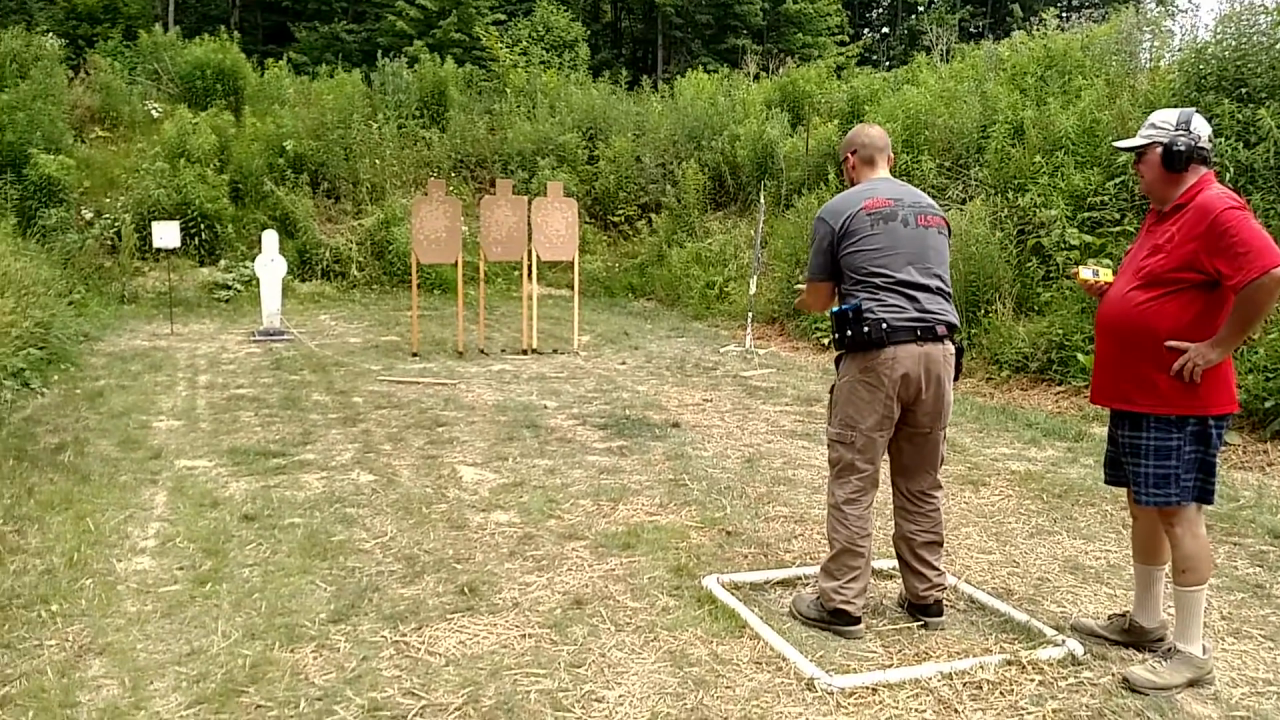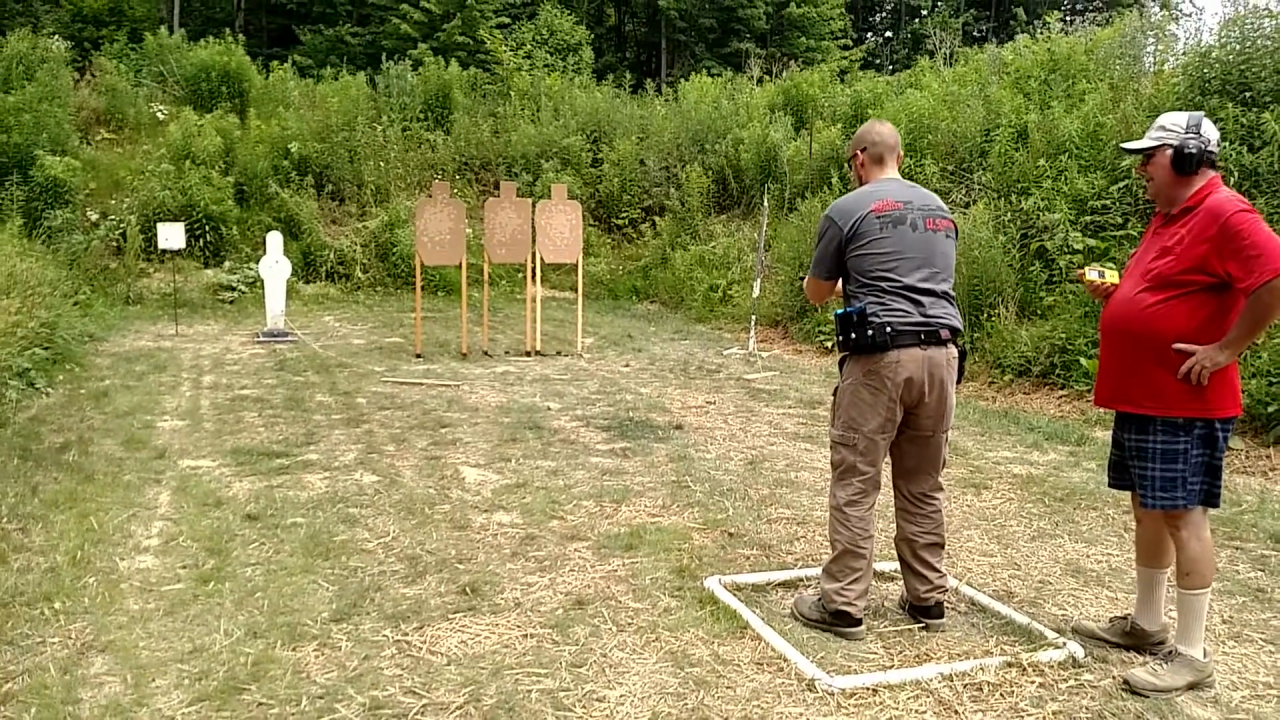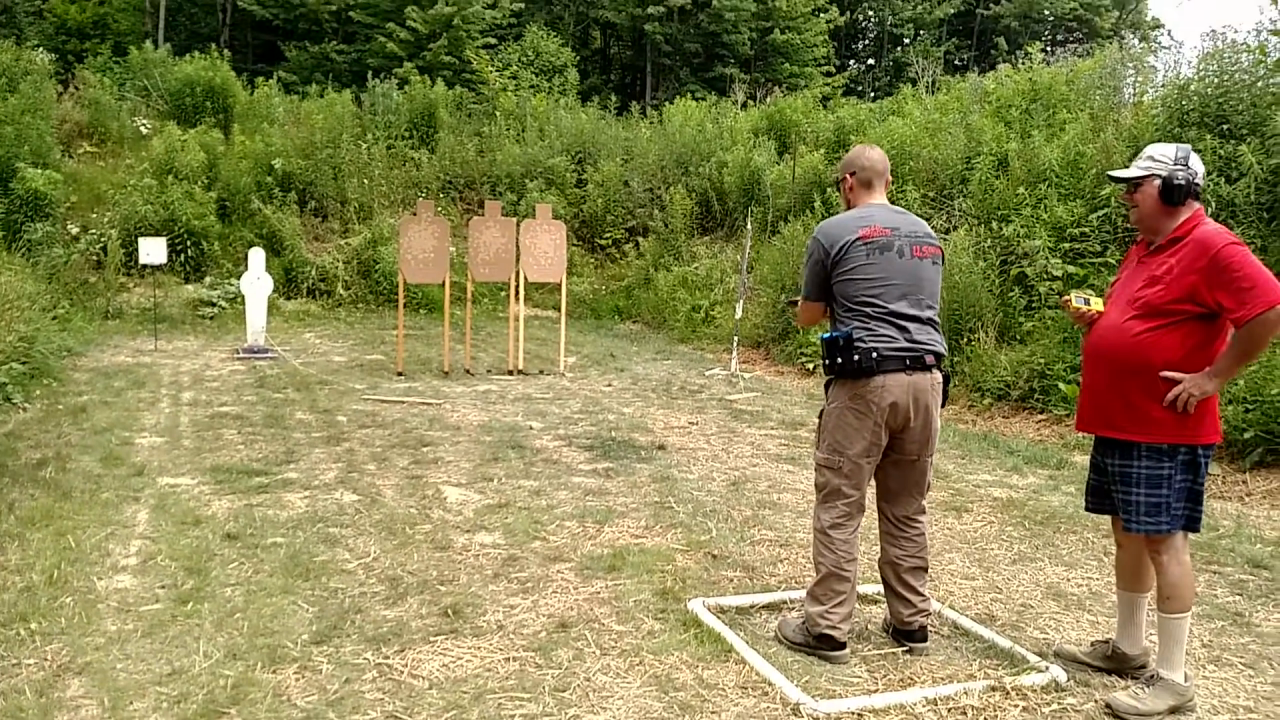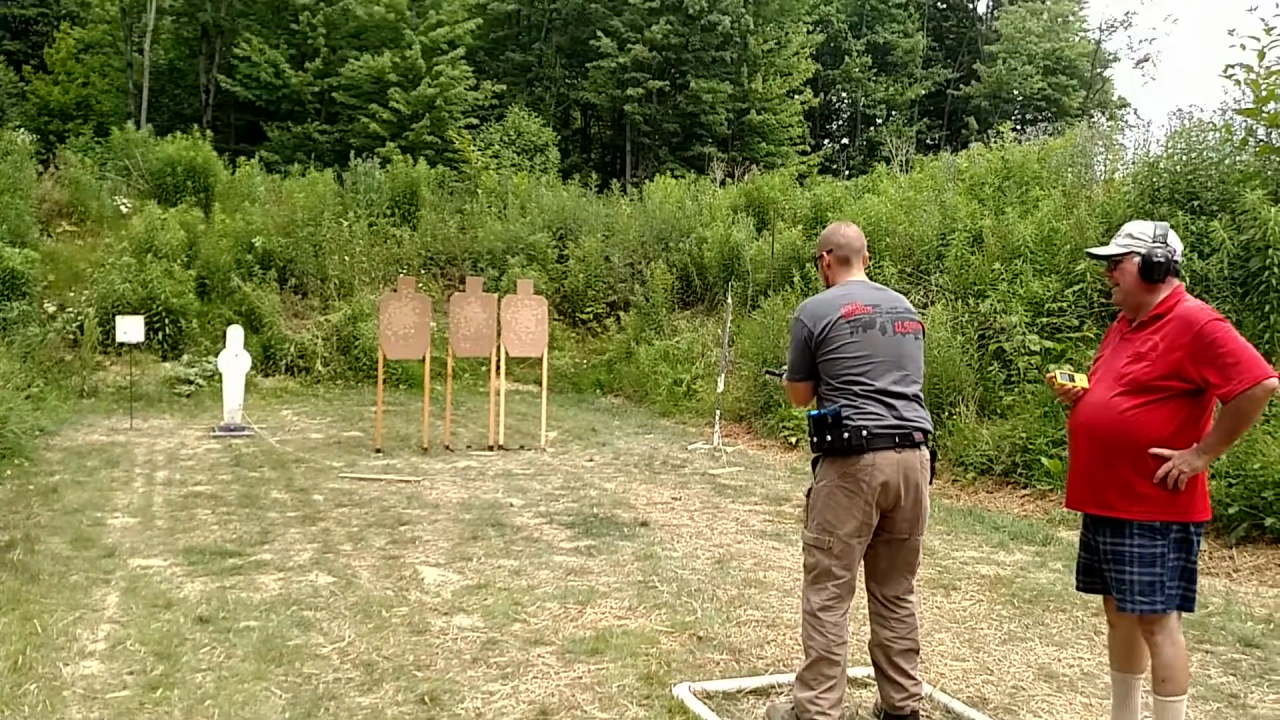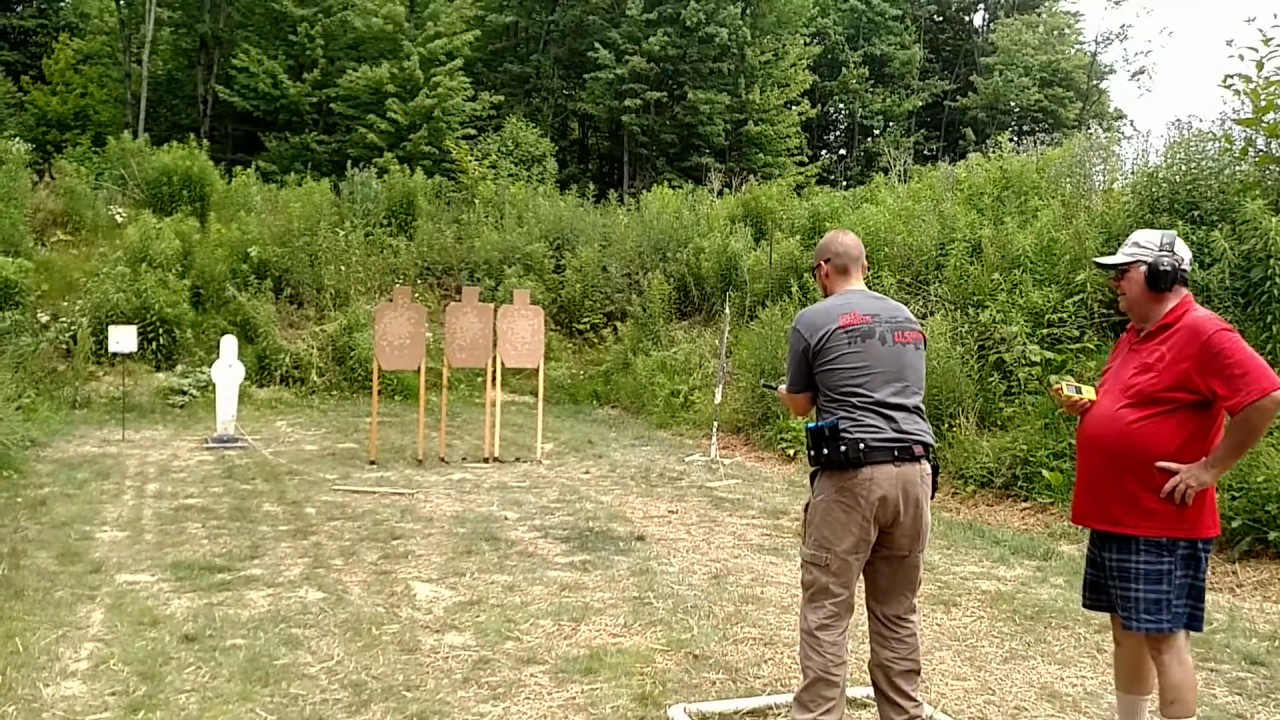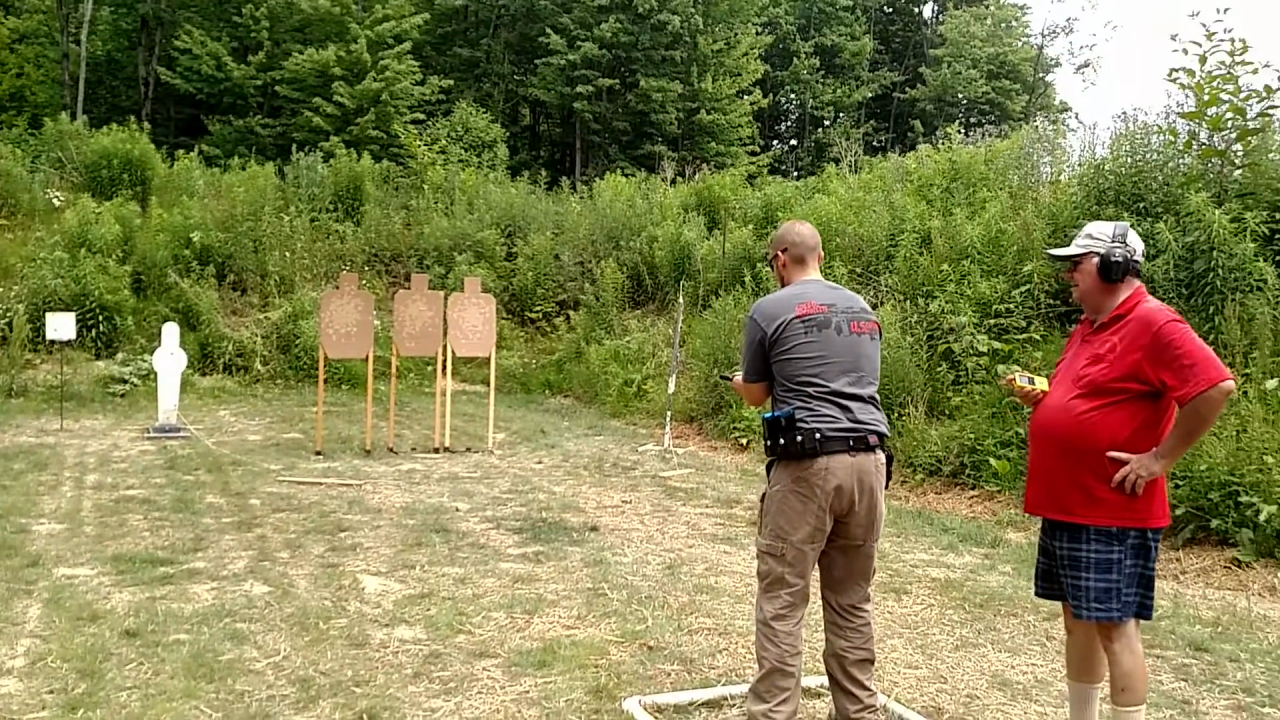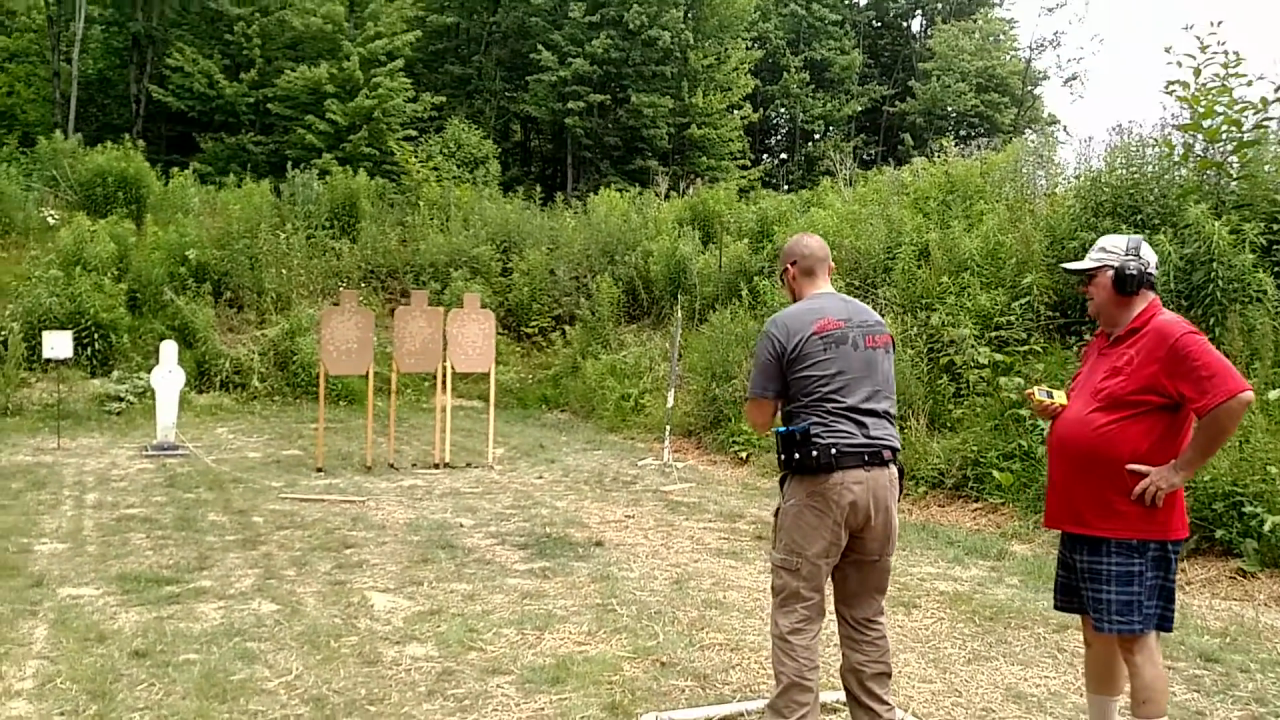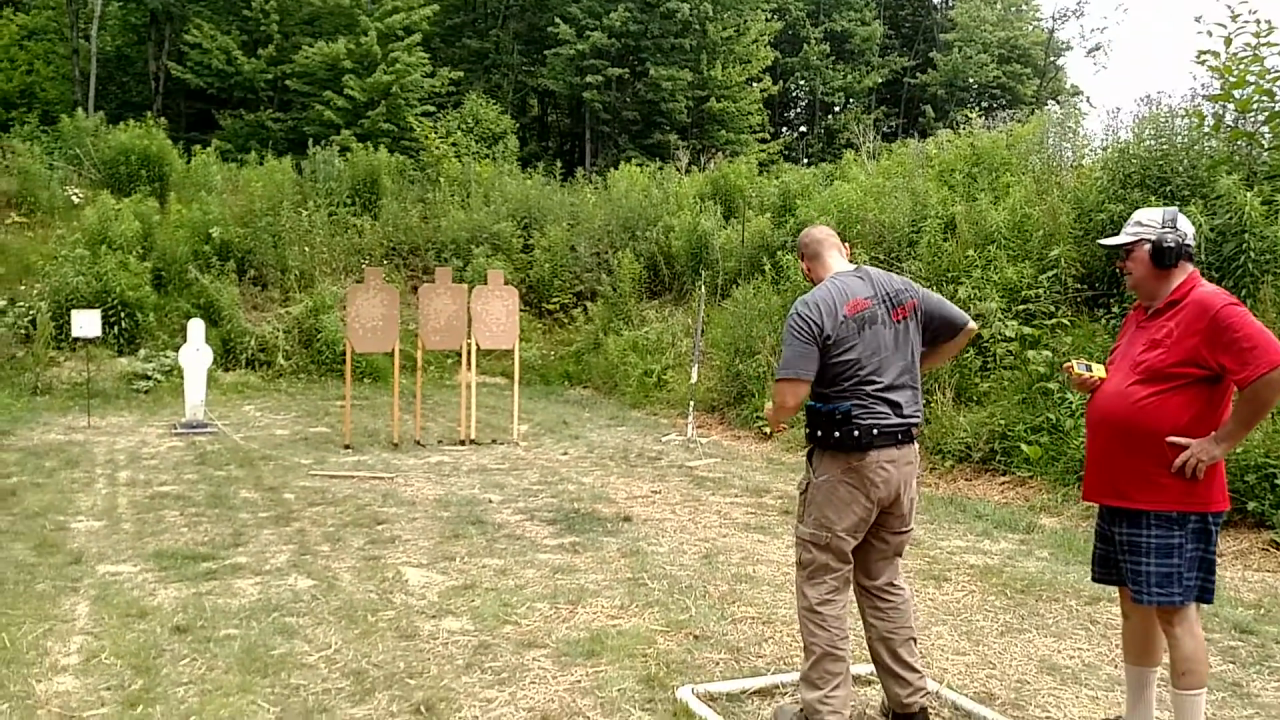
dt=0.4s
person 1, frame 1
left shoulder: (1215, 210)
right shoulder: (1162, 212)
left wrist: (1218, 347)
right wrist: (1108, 291)
left hip: (1178, 399)
right hip: (1136, 393)
left knee: (1178, 512)
right knee: (1144, 506)
left ankle: (1189, 651)
right ankle: (1145, 621)
person 1, frame 2
left shoulder: (1225, 214)
right shoulder: (1168, 216)
left wrist: (1227, 349)
right wrist: (1114, 293)
left hip: (1184, 403)
right hip: (1140, 397)
left knee: (1182, 515)
right knee: (1147, 508)
left ankle: (1190, 654)
right ankle: (1146, 623)
person 1, frame 3
left shoulder: (1211, 246)
right shoulder: (1144, 247)
left wrist: (1213, 378)
right wrist: (1094, 319)
left hip: (1165, 430)
right hip: (1119, 423)
left knee: (1163, 540)
right knee: (1126, 533)
right ankle: (1127, 648)
person 1, frame 4
left shoulder: (1195, 323)
right shoulder: (1123, 326)
left wrist: (1202, 453)
right wrist: (1079, 397)
left hip: (1155, 510)
right hip: (1106, 503)
left knee: (1156, 621)
right knee: (1119, 614)
person 1, frame 5
left shoulder: (1203, 333)
right shoulder: (1133, 336)
left wrist: (1210, 468)
right wrist: (1086, 407)
left hip: (1162, 525)
right hip: (1113, 518)
left knee: (1163, 638)
right knee: (1126, 632)
person 1, frame 6
left shoulder: (1154, 324)
right shoulder: (1088, 327)
left elbow: (1216, 386)
left wrist: (1160, 457)
right wrist: (1039, 397)
left hip: (1113, 514)
right hip: (1065, 507)
left knee: (1114, 627)
right knee: (1077, 621)
person 1, frame 7
left shoulder: (1170, 337)
right shoulder: (1103, 340)
left elbow: (1235, 397)
left wrist: (1179, 470)
right wrist: (1056, 410)
left hip: (1132, 526)
right hip: (1084, 520)
left knee: (1134, 639)
right knee: (1096, 634)
person 1, frame 8
left shoulder: (1210, 307)
right shoulder: (1140, 313)
left wrist: (1220, 441)
right wrist: (1094, 384)
left hip: (1172, 500)
right hip: (1122, 493)
left knee: (1174, 611)
right knee: (1134, 604)
person 2, frame 1
left shoulder: (838, 211)
right shoulder: (932, 208)
left elbow: (819, 300)
left wrist: (808, 298)
left hip: (877, 355)
right hip: (937, 351)
left knee: (853, 483)
right knee: (921, 482)
left ankle: (841, 603)
right ankle: (926, 596)
person 2, frame 2
left shoulder: (846, 210)
right shoulder: (940, 210)
left elbow: (816, 293)
left wrist: (845, 285)
left hip: (880, 358)
right hip: (939, 355)
left knee: (855, 486)
right knee: (923, 486)
left ankle: (843, 605)
right ankle: (927, 597)
person 2, frame 3
left shoulder: (833, 233)
right shoulder: (927, 234)
left elbow: (809, 316)
left wrist: (827, 305)
left hip: (866, 383)
right hip: (925, 380)
left knee: (839, 509)
right knee: (907, 509)
left ankle: (826, 628)
right ankle: (911, 622)
person 2, frame 4
left shoulder: (815, 311)
right shoulder: (907, 310)
left elbow: (799, 396)
left wrist: (790, 380)
left hip: (853, 462)
right hip: (912, 458)
left knee: (828, 593)
right knee: (897, 591)
person 2, frame 5
left shoulder: (812, 321)
right shoulder: (907, 318)
left elbow: (799, 405)
left wrist: (786, 392)
left hip: (852, 476)
right hip: (913, 472)
left knee: (826, 609)
right knee: (897, 610)
person 2, frame 6
left shoulder: (768, 310)
right shoulder: (862, 308)
left elbow: (756, 396)
left wrist: (740, 382)
left hip: (808, 466)
right hip: (868, 461)
left knee: (782, 599)
right knee: (852, 599)
person 2, frame 7
left shoulder: (784, 326)
right shoulder: (876, 321)
left elbow: (759, 419)
left wrist: (762, 407)
left hip: (821, 482)
right hip: (881, 477)
left knee: (798, 615)
right knee: (866, 614)
person 2, frame 8
left shoulder: (812, 308)
right shoulder: (902, 288)
left elbow: (789, 401)
right elbow: (966, 328)
left wrist: (774, 415)
left hip: (846, 462)
right hip: (902, 454)
left knee: (823, 587)
right knee: (883, 579)
